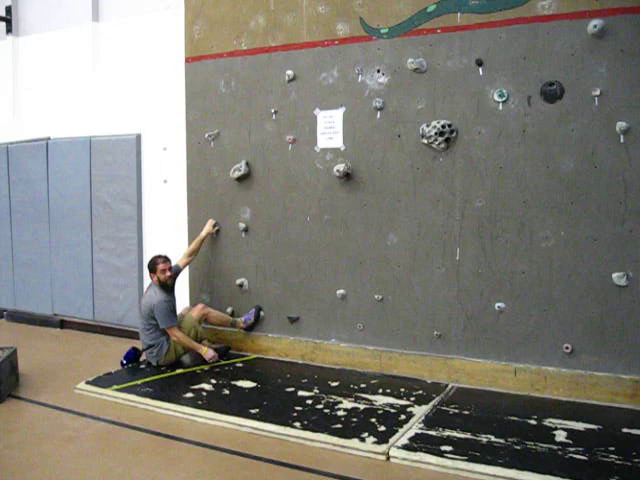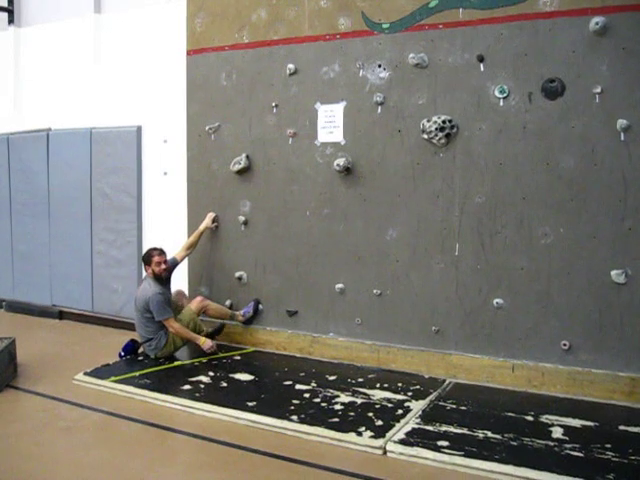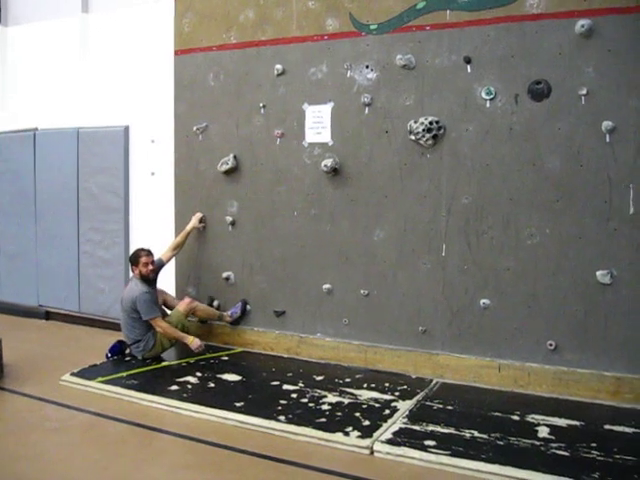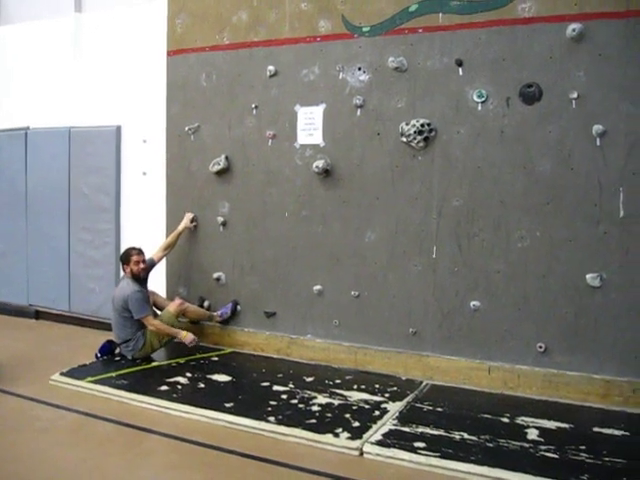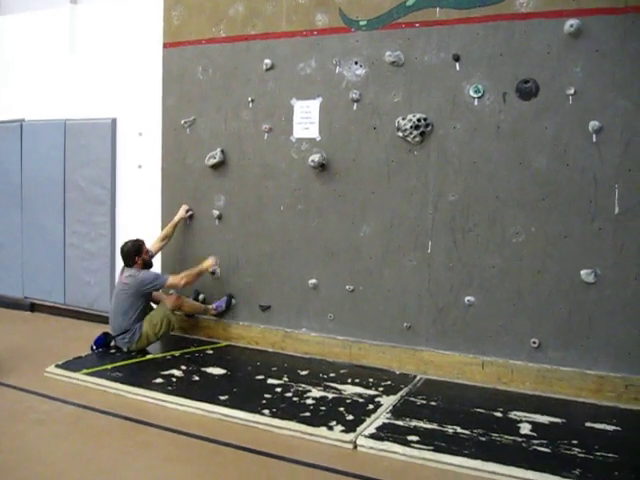
dt=0.4s
person 1, frame 1
left shoulder: (165, 282)
right shoulder: (160, 301)
left elbow: (187, 257)
right elbow: (175, 335)
left wrist: (204, 234)
right wrist: (202, 351)
left hip: (158, 346)
right hip: (161, 353)
left knee: (188, 311)
right knee: (200, 309)
left ankle: (208, 347)
right ankle: (241, 323)
person 1, frame 2
left shoulder: (162, 273)
right shoulder: (154, 294)
left elbow: (185, 251)
right elbow: (172, 327)
left wrist: (203, 227)
right wrist: (200, 340)
left hip: (158, 333)
right hip: (159, 345)
left knee: (179, 294)
right knee: (200, 302)
left ankle: (203, 331)
right ankle: (240, 316)
person 1, frame 3
left shoulder: (147, 276)
right shoulder: (141, 293)
left elbow: (172, 251)
right elbow: (160, 326)
left wrist: (190, 227)
right wrist: (189, 339)
left hip: (142, 339)
right hip: (146, 347)
left knee: (159, 294)
right knee: (188, 302)
right ankle: (227, 317)
person 1, frame 4
left shoulder: (134, 277)
right shoulder: (133, 292)
left elbow: (163, 251)
right elbow: (152, 325)
left wrist: (182, 228)
right wrist: (182, 335)
left hip: (131, 339)
right hip: (136, 346)
left knee: (150, 295)
right knee: (179, 304)
right ankle: (216, 317)
person 1, frame 5
left shoulder: (129, 270)
right shoulder: (140, 278)
left elbow: (161, 242)
right elbow: (180, 281)
left wrist: (177, 218)
right wrist: (204, 267)
left hip: (124, 334)
right hip: (131, 340)
left knee: (151, 293)
right knee: (175, 299)
left ankle: (185, 306)
right ankle: (211, 310)
